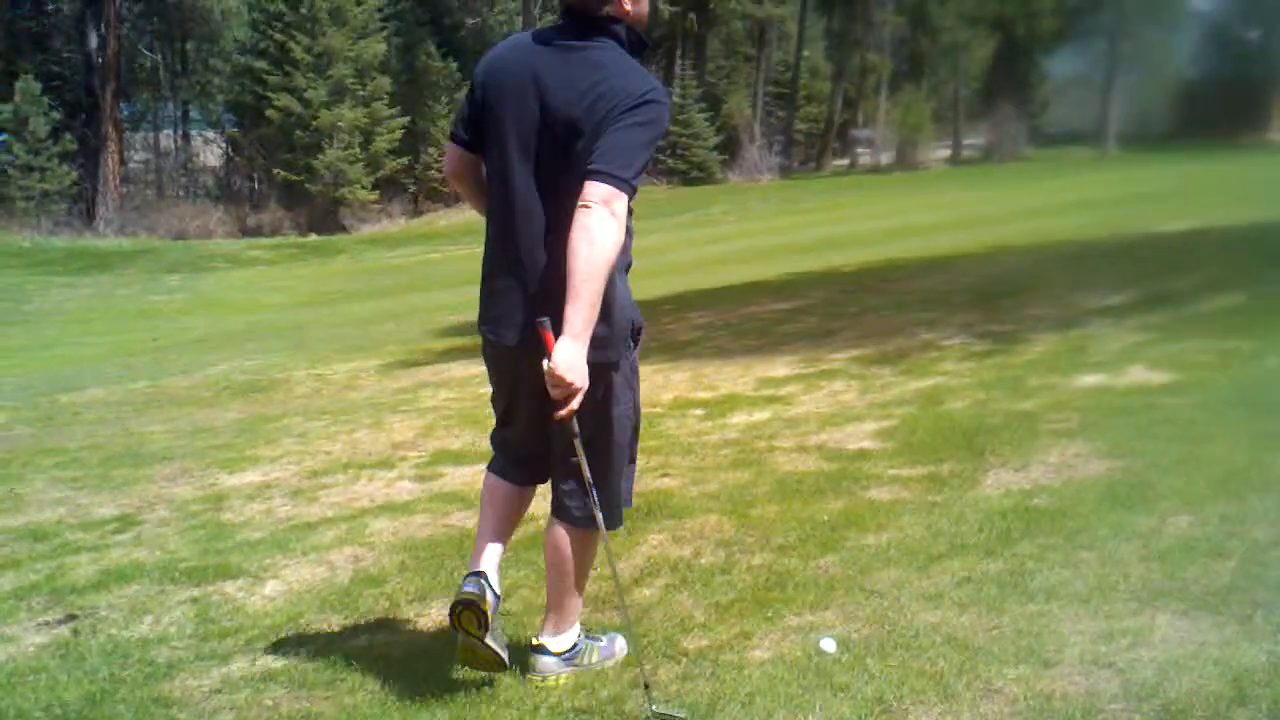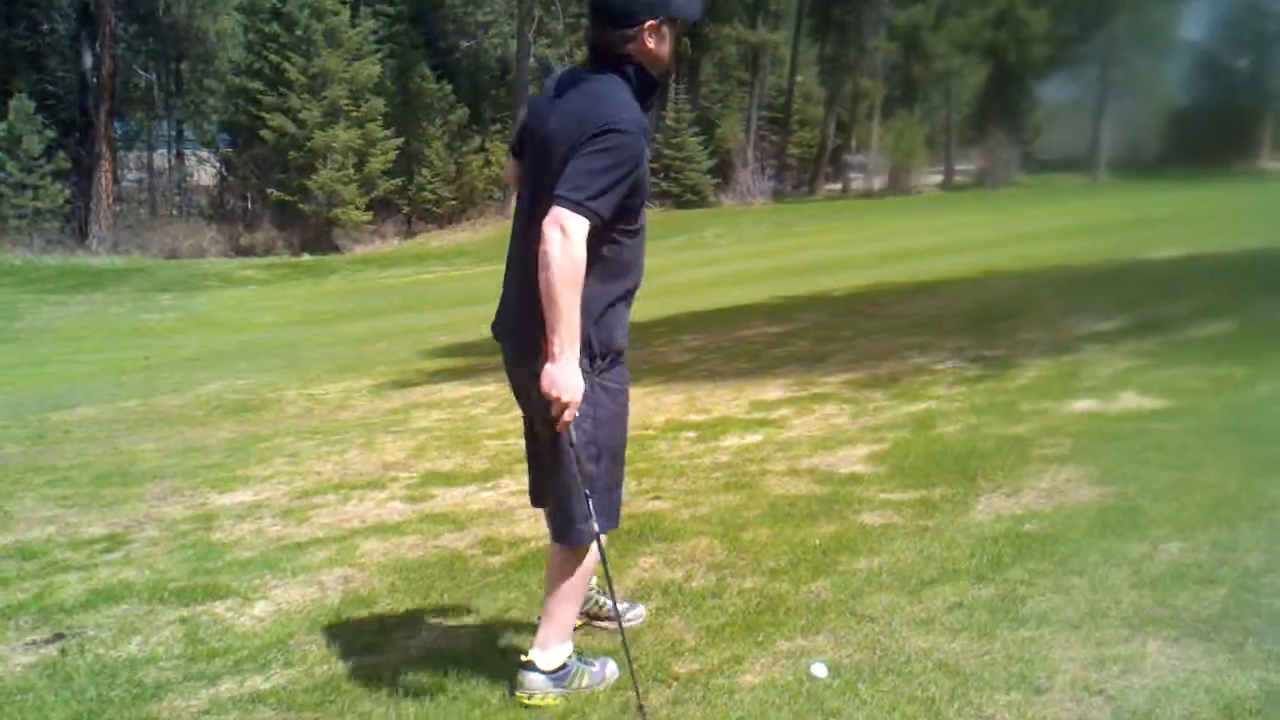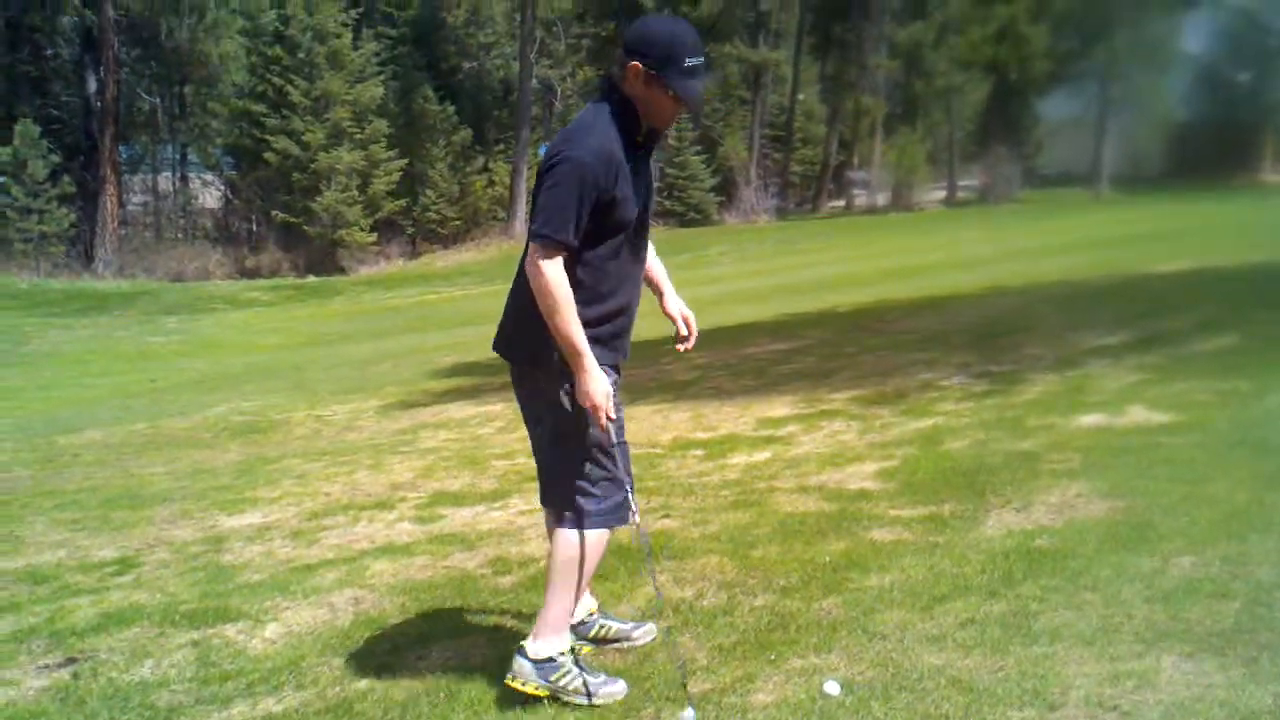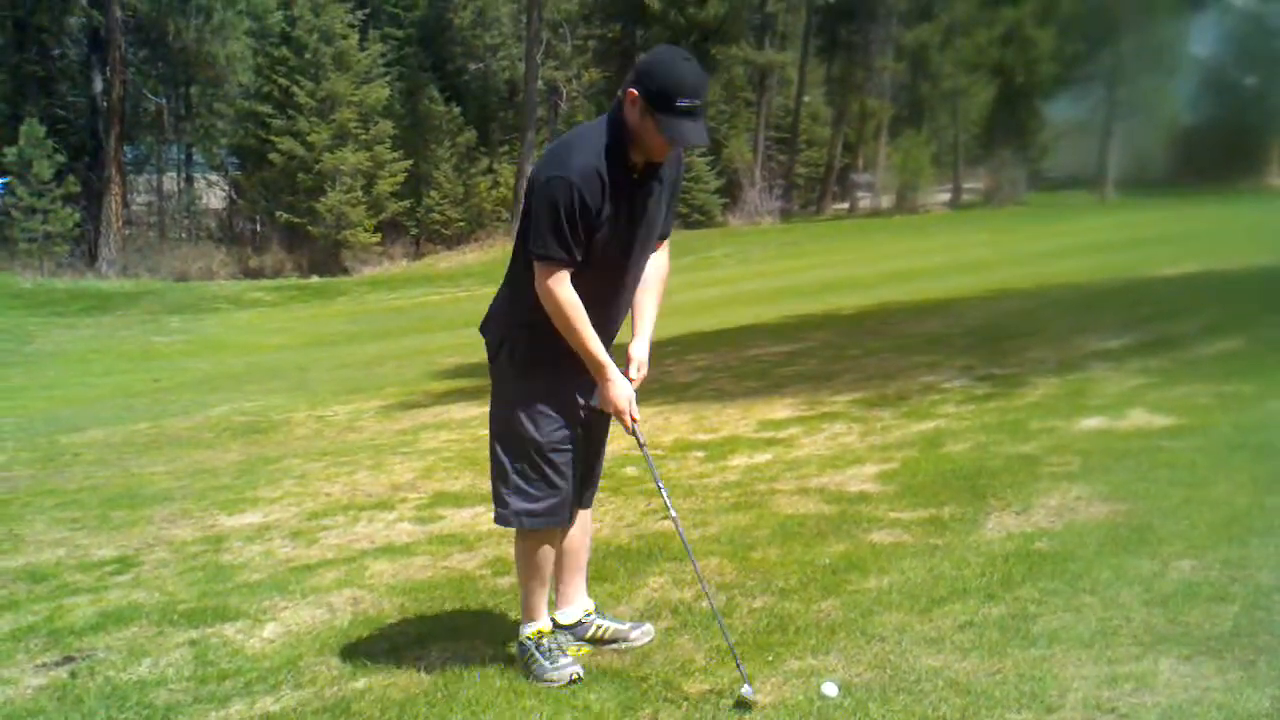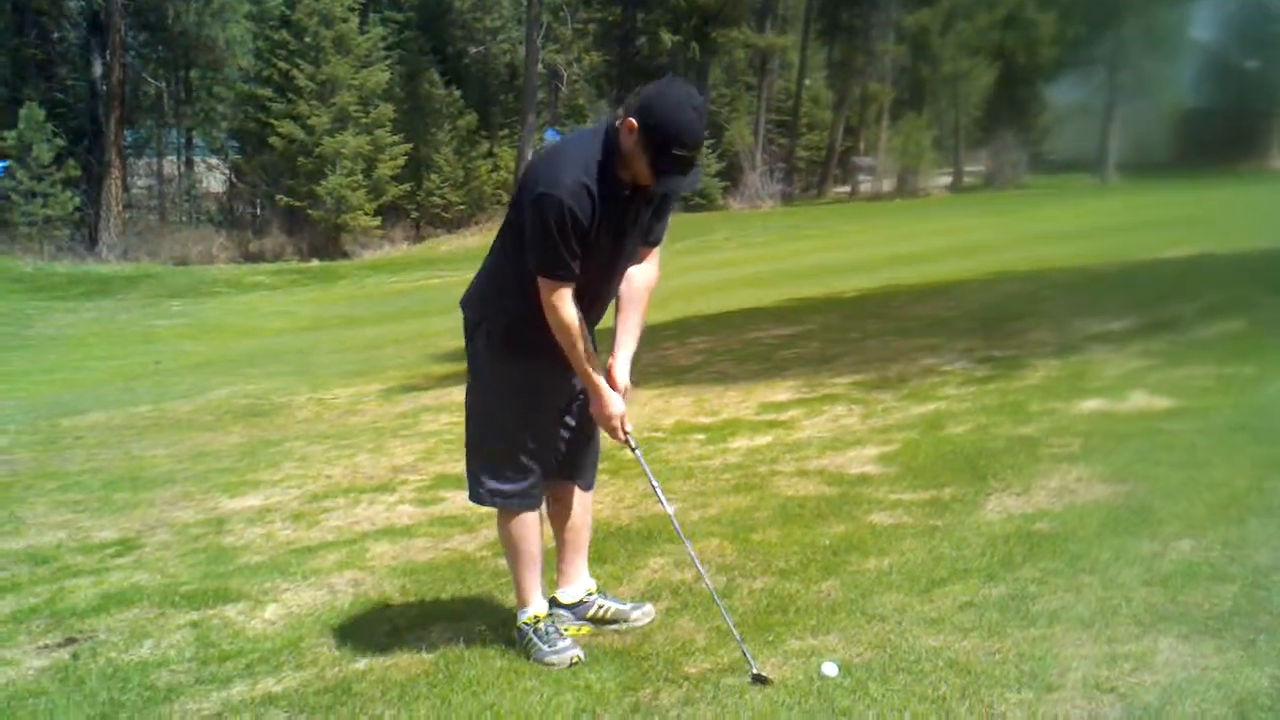
dt=0.3s
person 1, frame 1
left shoulder: (504, 61)
right shoulder: (637, 93)
left elbow: (458, 165)
right elbow: (599, 214)
right wrist: (575, 340)
left hip: (505, 314)
right hip: (585, 329)
left knee: (516, 456)
right knee: (583, 488)
left ankle: (480, 579)
right ankle: (558, 642)
person 1, frame 2
left shoulder: (562, 91)
right shoulder: (619, 123)
left elbow: (517, 171)
right elbow: (561, 236)
right wrist: (562, 357)
left hip: (536, 327)
right hip: (577, 340)
left knee: (568, 477)
right knee: (587, 492)
left ankle: (574, 595)
right ankle: (548, 663)
person 1, frame 3
left shoulder: (634, 138)
right shoulder: (590, 151)
right elbow: (544, 264)
left wrist: (666, 290)
right wrist: (585, 370)
left hip: (592, 342)
right hip: (562, 350)
left knee: (577, 484)
right knee: (597, 491)
left ankle: (576, 612)
right ankle: (542, 653)
person 1, frame 4
left shoulder: (663, 161)
right shoulder: (572, 170)
left elbow: (655, 249)
right elbow: (551, 284)
left wrist: (641, 341)
right wrist: (605, 373)
left hip: (588, 347)
right hip: (535, 352)
left knee: (578, 486)
right knee: (541, 491)
left ankle: (573, 613)
right ankle: (535, 630)
person 1, frame 5
left shoulder: (657, 170)
right shoulder: (562, 183)
left elbow: (642, 261)
right elbow: (555, 297)
left wrist: (621, 359)
right wrist: (597, 389)
left hip: (570, 334)
right hip: (512, 336)
left knee: (575, 466)
right knee: (519, 474)
left ankle: (575, 594)
right ankle: (533, 615)
